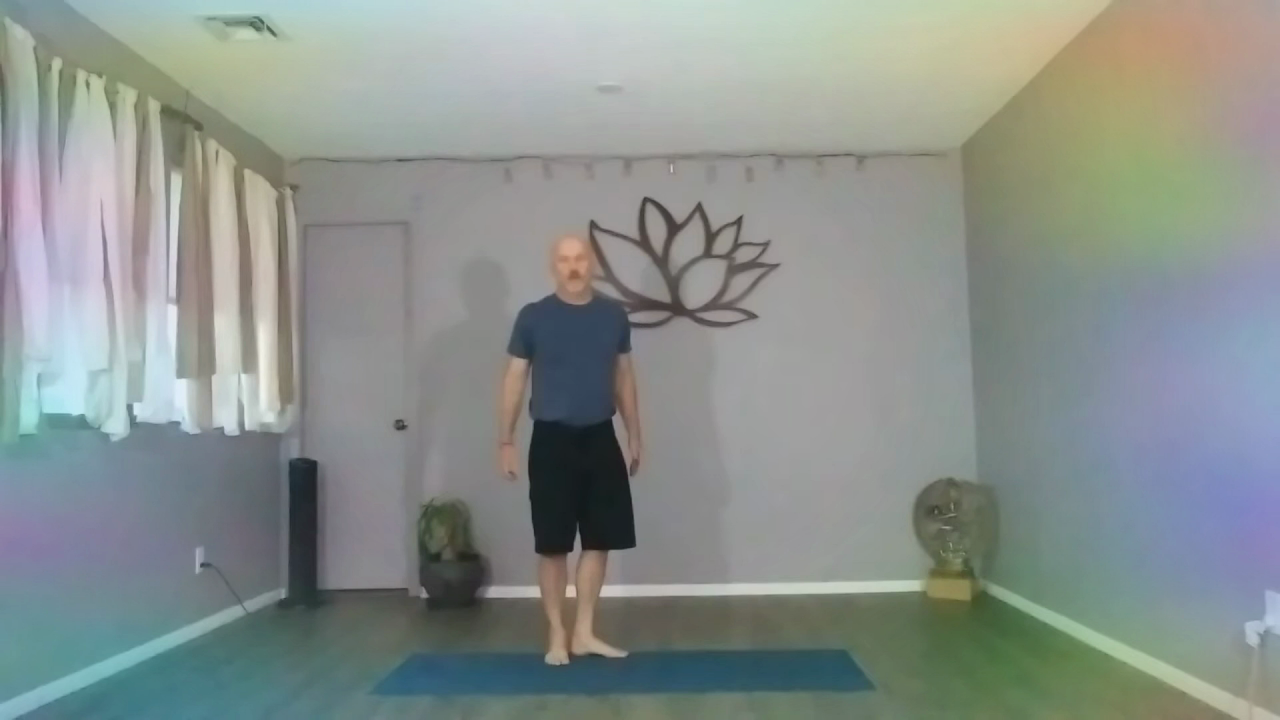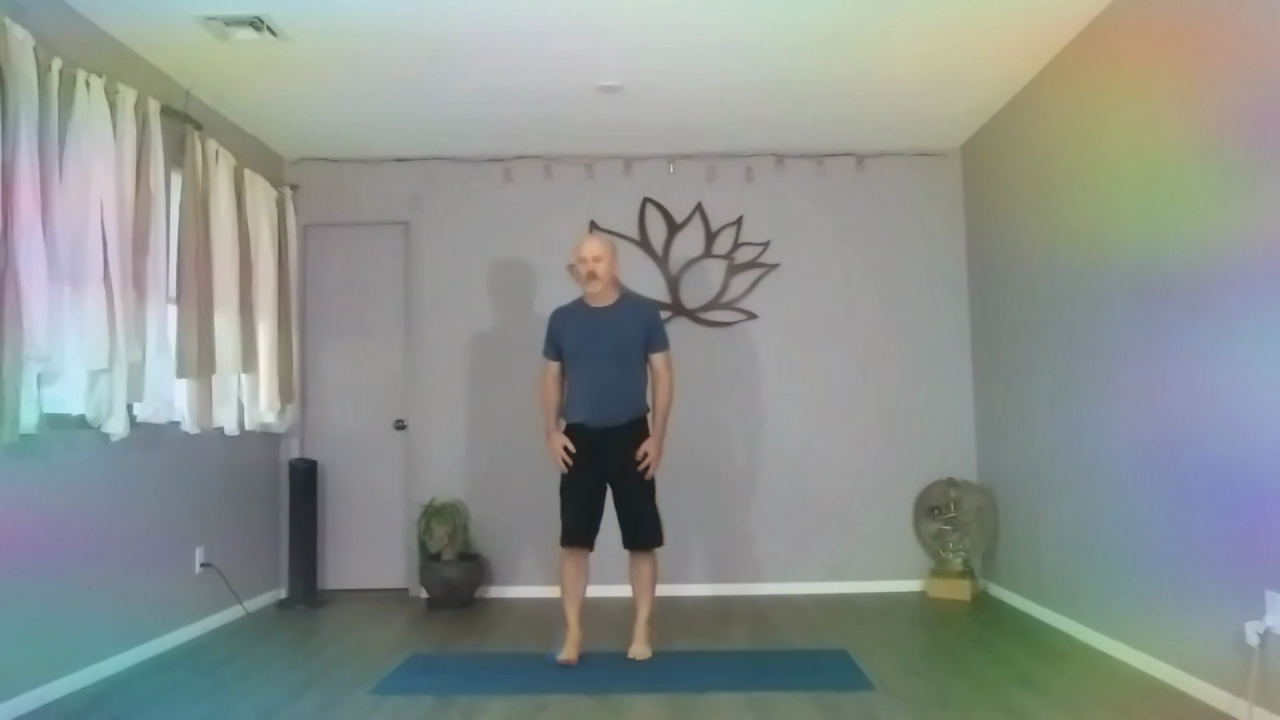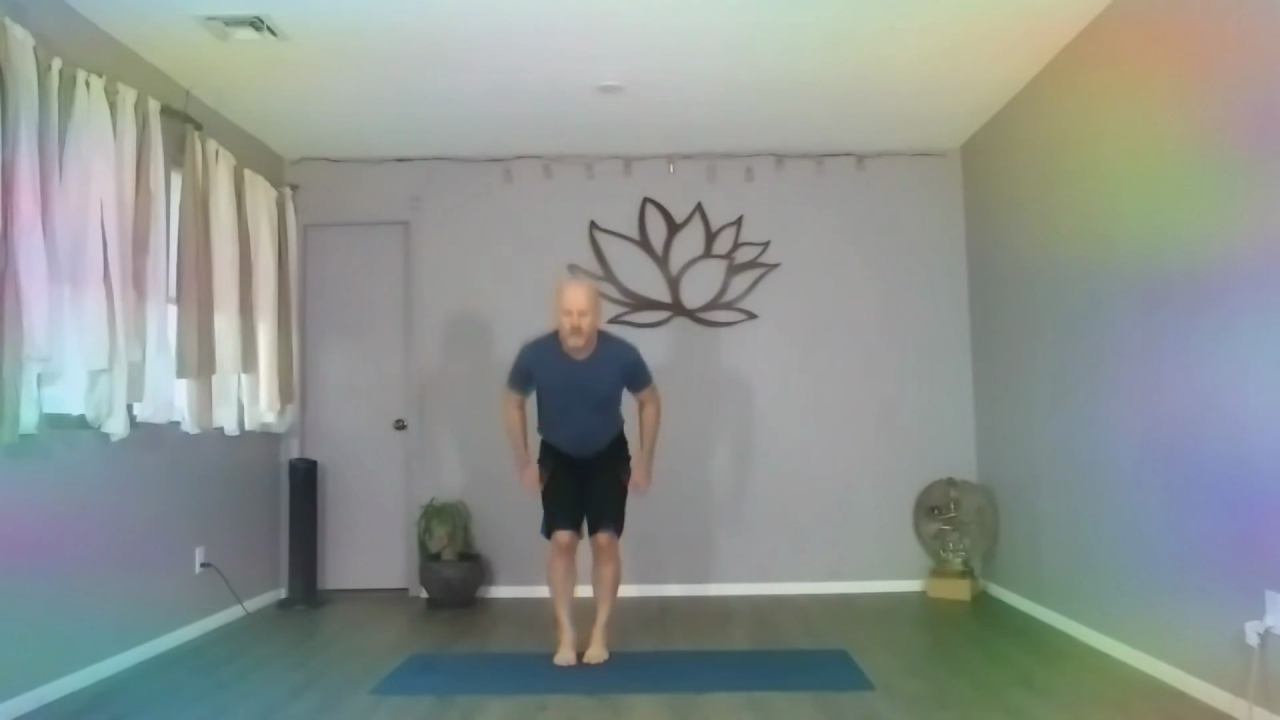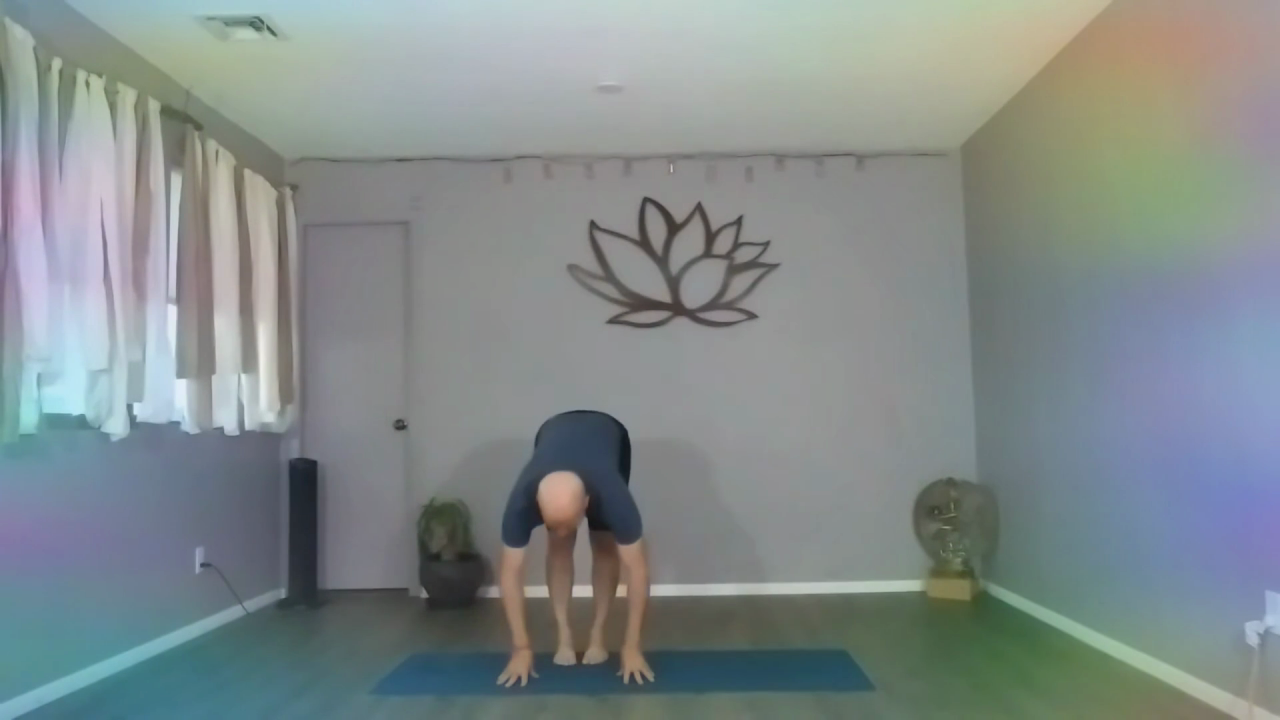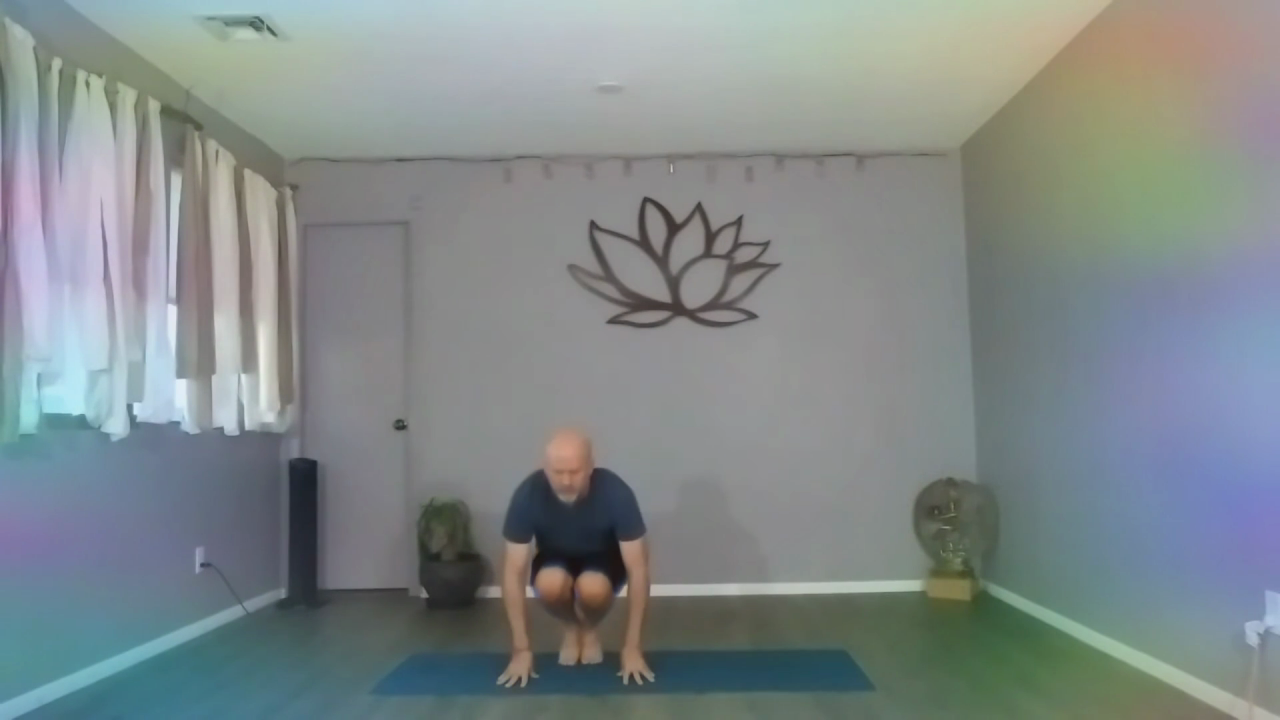
dt=1s
person 1, frame 1
left shoulder: (613, 315)
right shoulder: (533, 316)
left elbow: (624, 377)
right elbow: (514, 378)
left wrist: (635, 436)
right wrist: (506, 440)
left hip: (600, 437)
right hip: (551, 439)
left knee: (601, 540)
right knee: (551, 545)
left ankle: (584, 633)
right ankle: (557, 635)
person 1, frame 2
left shoulder: (643, 313)
right shoulder: (562, 319)
left elbow: (662, 375)
right elbow: (552, 378)
left wrist: (657, 436)
right wrist: (552, 430)
left hip: (630, 438)
right hip: (580, 439)
left knee: (642, 541)
right knee: (574, 541)
left ankle: (641, 631)
right ankle: (573, 633)
person 1, frame 3
left shoulder: (622, 355)
right shoulder: (534, 355)
left elbow: (649, 403)
right elbow: (513, 403)
left wrist: (644, 462)
right wrist: (523, 462)
left hip: (608, 457)
right hip: (557, 459)
left knee: (605, 541)
right knee: (562, 541)
left ankle: (599, 634)
right ankle: (565, 635)
person 1, frame 4
left shoulder: (612, 496)
right shoulder: (523, 501)
left elbow: (637, 569)
right elbow: (511, 573)
left wrist: (632, 647)
right wrist: (521, 648)
left knee: (604, 544)
right knee: (558, 545)
left ankle: (597, 634)
right ankle: (564, 635)
person 1, frame 5
left shoulder: (616, 493)
right shoulder: (528, 495)
left elbow: (637, 568)
right elbow: (514, 571)
left wrist: (632, 648)
right wrist: (521, 649)
left hip: (602, 558)
right hip: (555, 558)
left knee: (592, 588)
right knee: (549, 585)
left ankle: (590, 629)
right ankle: (571, 626)
